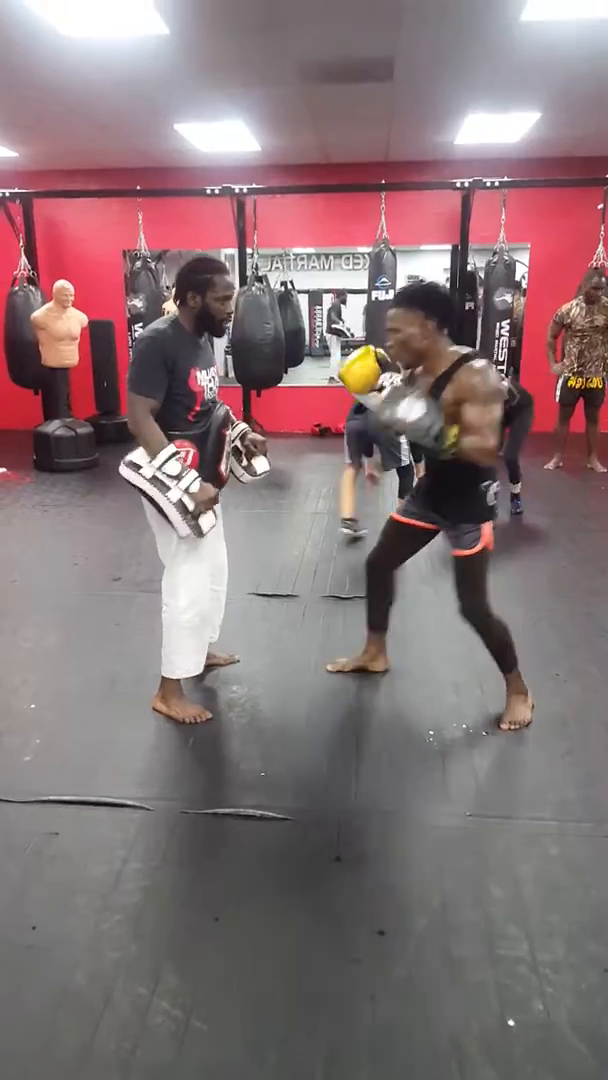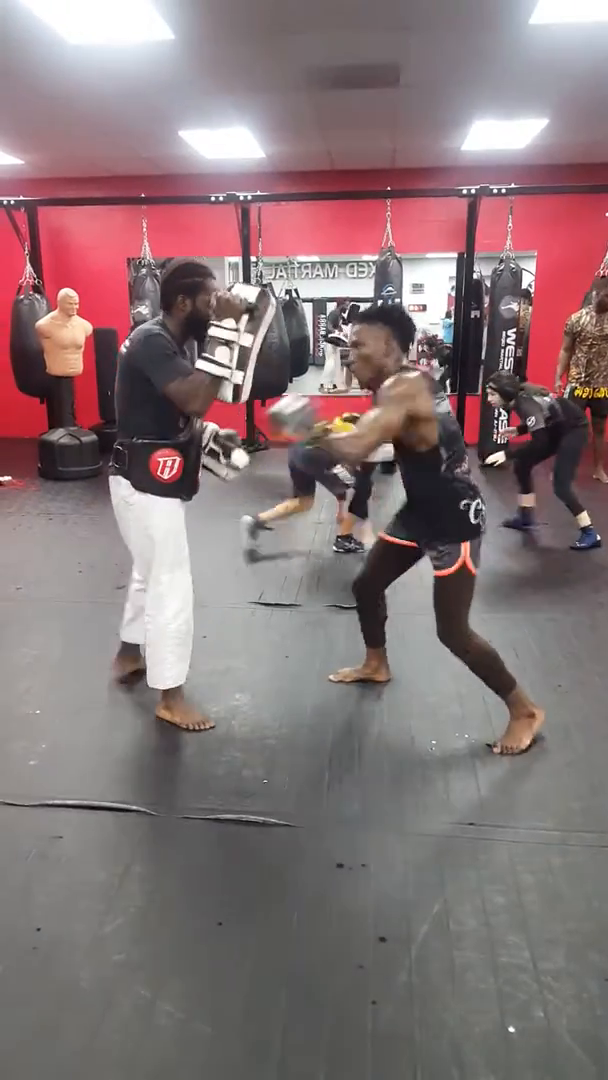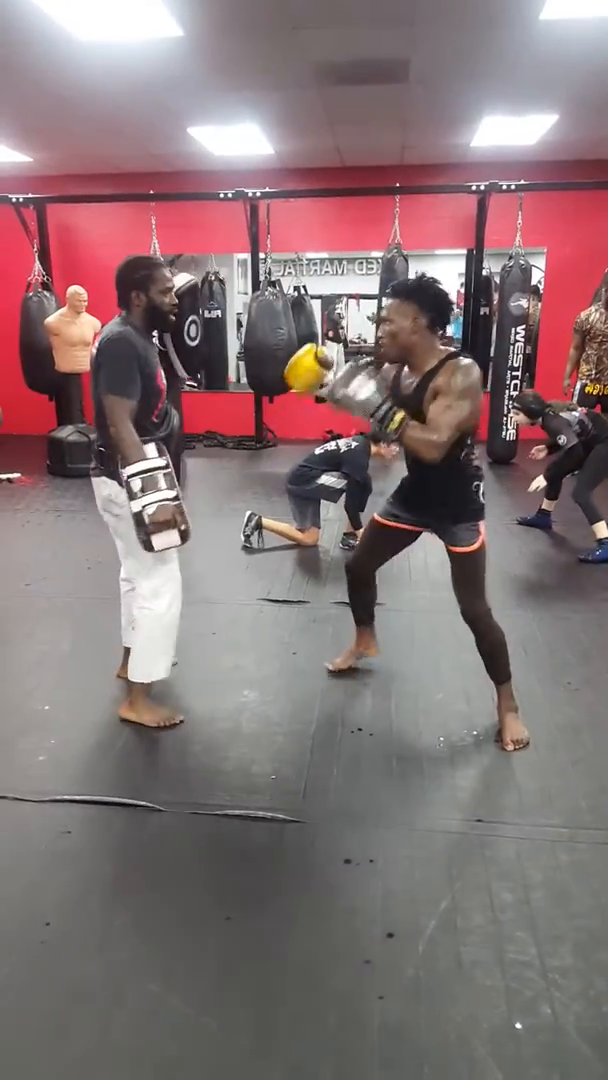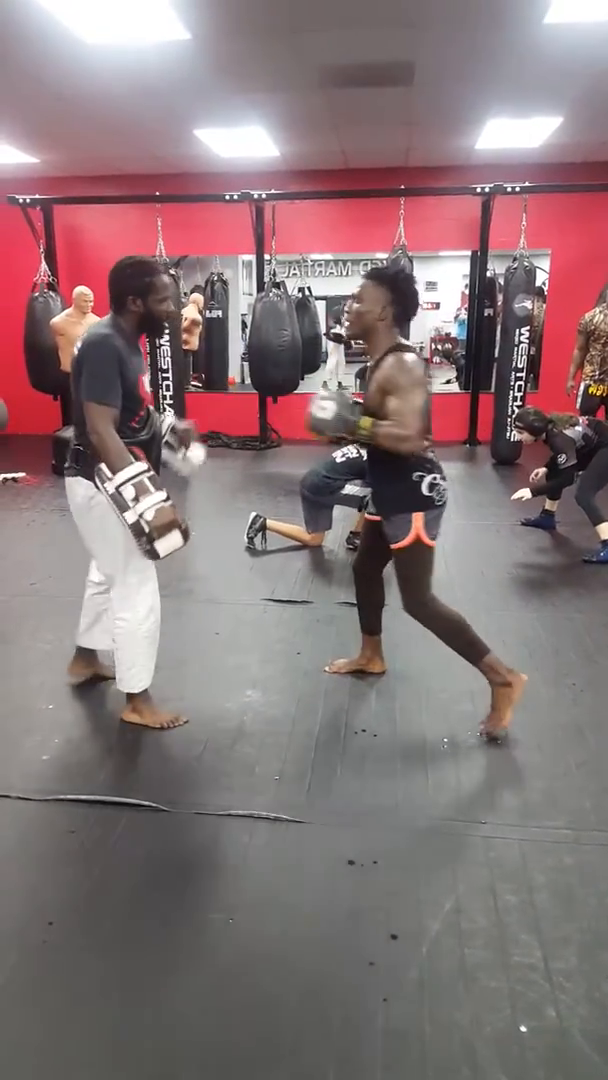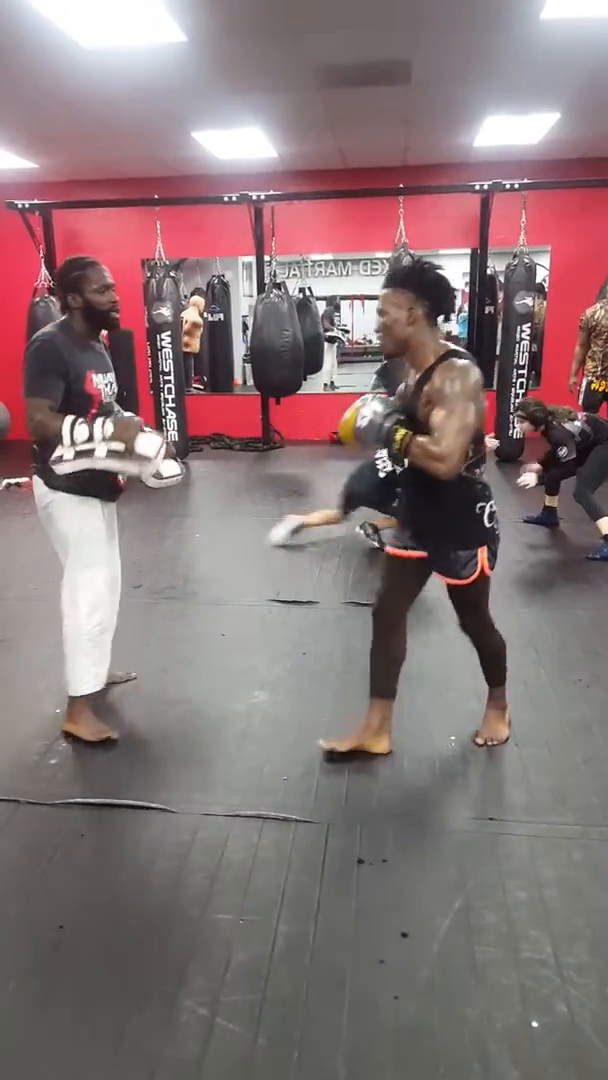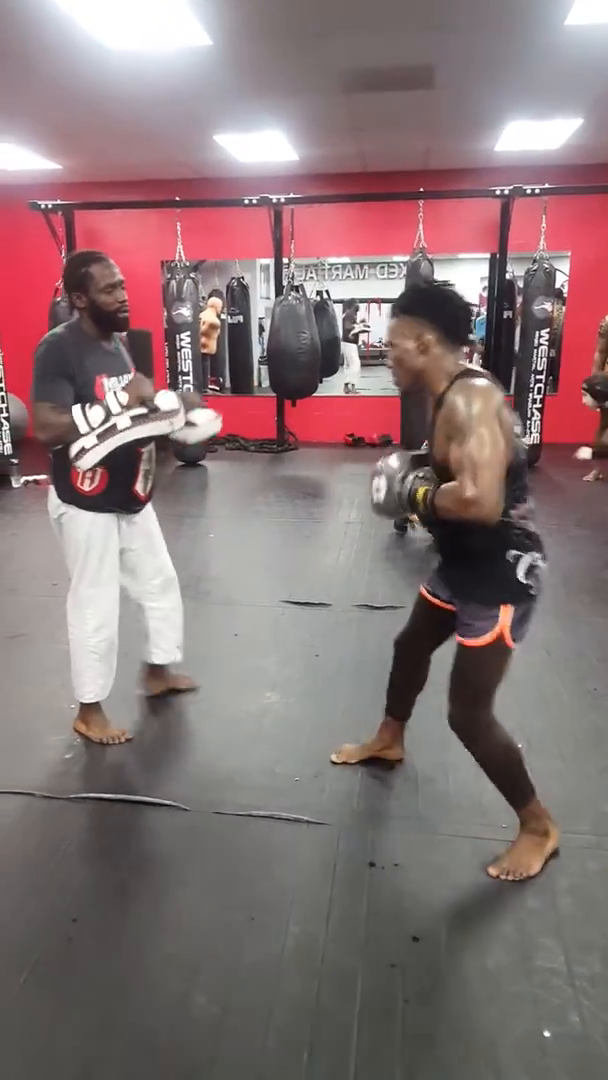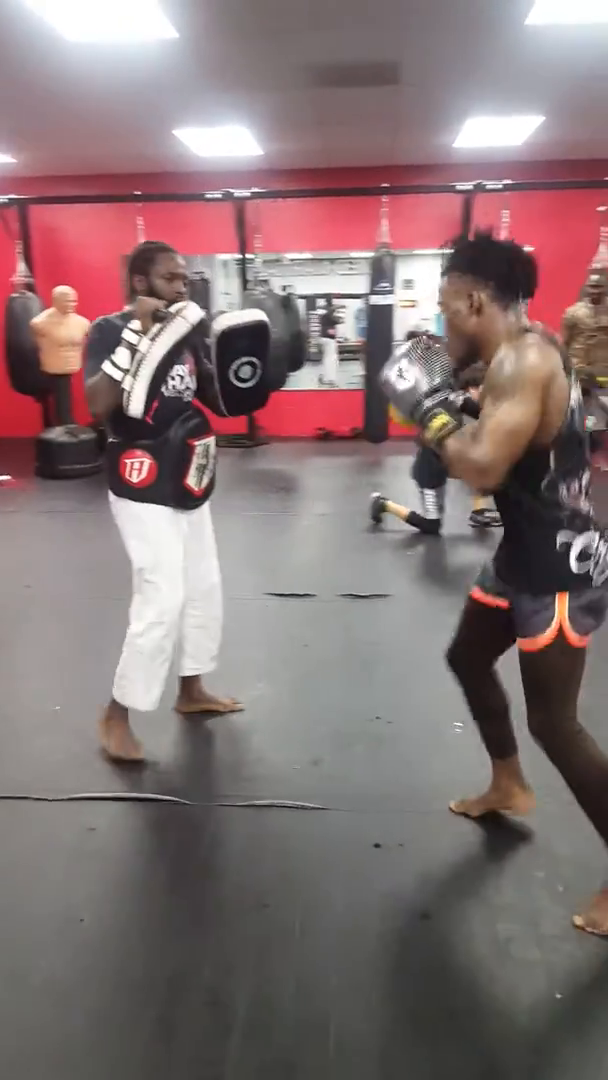
dt=0.7s
person 1, frame 1
left shoulder: (475, 375)
right shoulder: (422, 368)
left elbow: (486, 451)
left hip: (469, 502)
right hip: (430, 491)
left knee: (474, 606)
right knee: (378, 563)
left ankle: (518, 689)
right ankle: (374, 653)
person 1, frame 2
left shoulder: (402, 388)
right shoulder: (401, 385)
left elbow: (354, 453)
left hip: (455, 520)
right hip: (421, 512)
left knee: (453, 633)
right knee: (366, 584)
left ankle: (524, 710)
right ankle: (376, 664)
person 1, frame 3
left shoulder: (461, 374)
right shoulder: (397, 369)
left elbow: (432, 446)
left hip: (458, 503)
right hip: (413, 493)
left knee: (474, 609)
right knee: (358, 566)
left ankle: (507, 703)
right ankle: (364, 641)
person 1, frame 4
left shoulder: (401, 366)
right shoulder: (383, 358)
left elbow: (408, 440)
left wrist: (354, 422)
right wrist: (345, 414)
left hip: (414, 492)
right hip: (389, 489)
left knee: (418, 600)
right knee: (365, 569)
left ankle: (502, 679)
right ankle: (371, 655)
person 1, frame 5
left shoulder: (457, 374)
right shoulder: (415, 369)
left elbow: (445, 461)
left wrist: (389, 431)
right wrist: (380, 423)
left hip: (463, 522)
right hip: (418, 516)
left knee: (474, 622)
right knee: (387, 614)
left ankle: (497, 703)
right ankle: (376, 730)
person 1, frame 6
left shoulder: (472, 399)
right shoulder: (450, 400)
left elbow: (482, 502)
left wrist: (415, 492)
right wrist: (417, 490)
left hip: (503, 573)
right hip: (463, 564)
left knee: (468, 714)
right knee: (410, 648)
left ankle: (538, 828)
right ankle: (388, 741)
person 1, frame 7
left shoulder: (523, 358)
right shoulder: (521, 354)
left elbow: (482, 468)
left wrist: (428, 411)
right wrist: (447, 409)
right hip: (527, 551)
right knee: (467, 656)
right ankle: (507, 785)
person 2, frame 1
left shoulder: (201, 337)
right shoulder: (158, 342)
right elbow: (140, 420)
left wrist: (240, 434)
left hip: (200, 475)
left knee: (212, 568)
right knee: (189, 577)
left ankle: (199, 648)
right ankle: (170, 690)
person 2, frame 2
left shoulder: (165, 341)
right shoulder: (152, 342)
right elbow: (196, 400)
left wrist: (211, 433)
right wrist: (226, 332)
left hip: (150, 480)
right hip: (146, 485)
left knee: (150, 573)
right knee: (171, 589)
left ankle: (130, 654)
right ankle: (171, 698)
person 2, frame 3
left shoulder: (136, 337)
right shoulder: (121, 343)
left elbow: (154, 401)
right elbow: (120, 427)
left hip: (128, 479)
right hip: (129, 483)
left knee: (138, 574)
right knee: (160, 585)
left ankle: (134, 657)
right ankle: (137, 698)
person 2, frame 4
left shoulder: (120, 339)
right shoulder: (105, 347)
right elbow: (100, 433)
left wrist: (165, 428)
right hip: (102, 486)
left knee: (108, 574)
right knee: (136, 591)
left ankle: (86, 657)
right ankle: (136, 700)
person 2, frame 5
left shoulder: (95, 344)
right shoulder: (50, 346)
right elbow: (38, 421)
left wrist: (130, 433)
right wrist: (110, 435)
left hip: (95, 483)
right hip: (66, 487)
left knee: (104, 580)
right knee: (87, 590)
left ankle: (91, 667)
right ankle: (78, 708)
person 2, frame 6
left shoulder: (116, 341)
right shoulder: (59, 348)
right elbow: (46, 428)
right wrist: (121, 402)
left hip: (129, 493)
right hip: (85, 500)
left knee: (158, 581)
right knee: (95, 604)
left ankle: (158, 669)
right ankle: (89, 710)
person 2, frame 7
left shoulder: (185, 333)
right shoulder: (111, 331)
left elbow: (220, 401)
right elbow: (99, 403)
left wrist: (237, 350)
right wrist: (138, 334)
left hip: (189, 485)
right hip: (143, 491)
left knee: (204, 590)
right knee: (161, 602)
left ankle: (191, 689)
right ankle: (118, 713)
